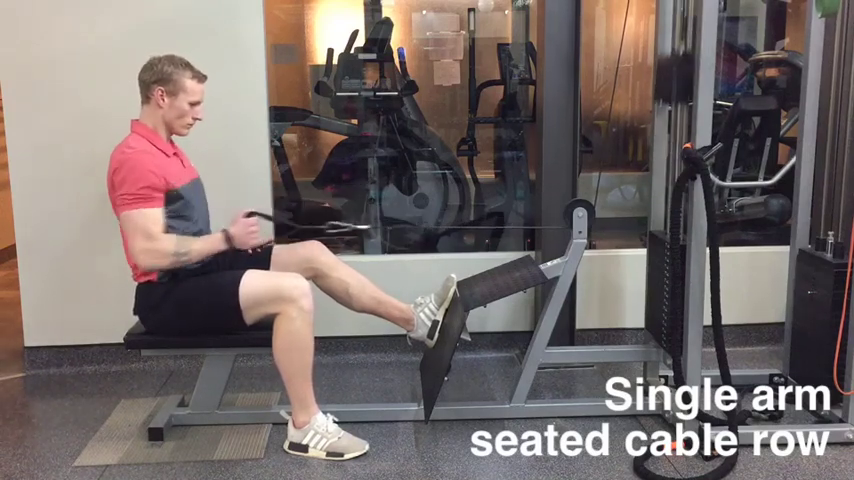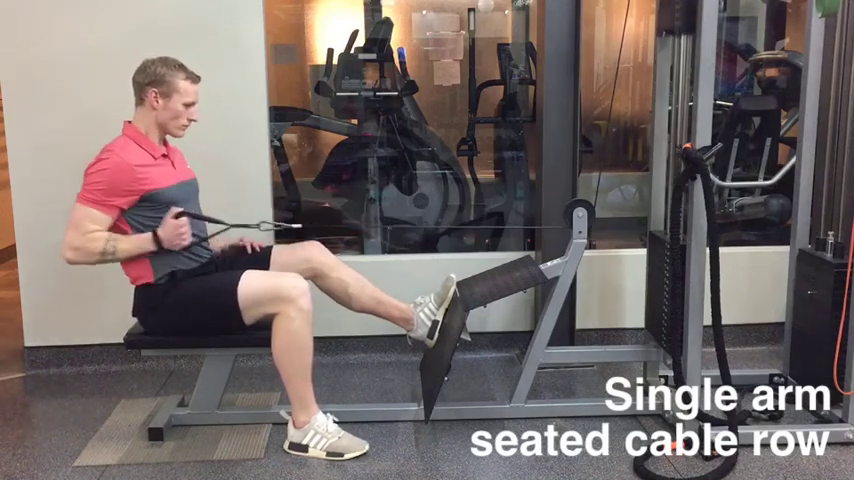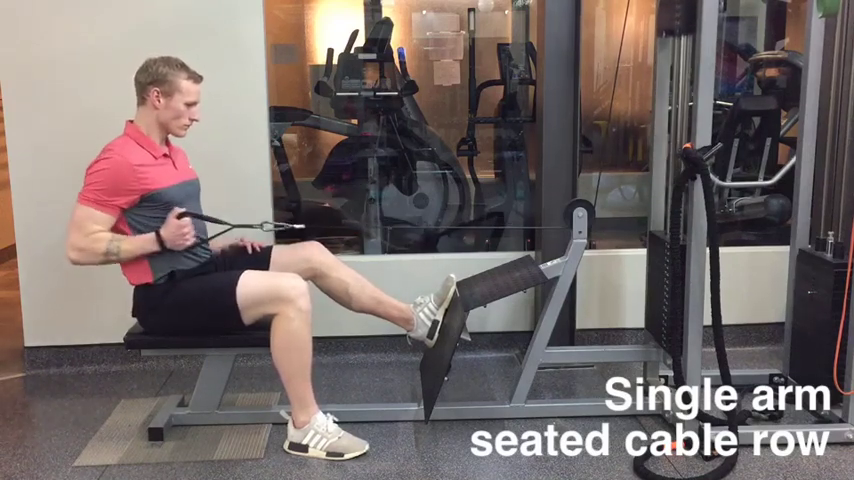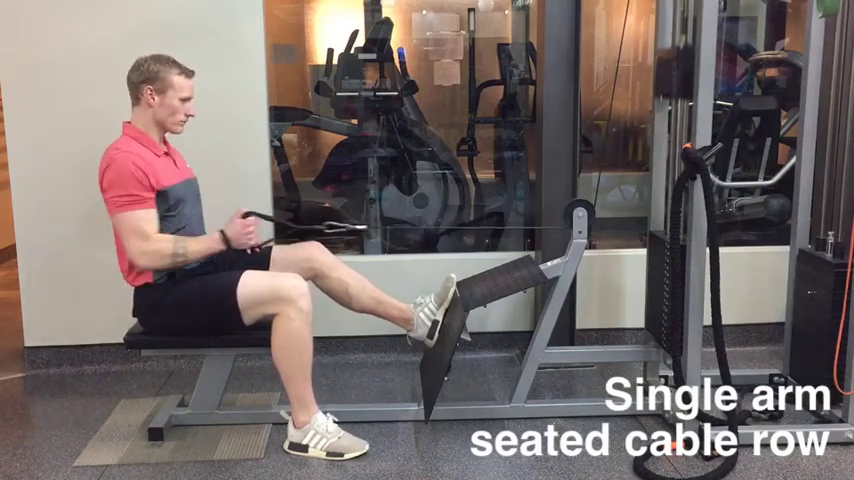
dt=0.3s
person 1, frame 1
left shoulder: (165, 149)
right shoulder: (136, 158)
right elbow: (147, 254)
left wrist: (229, 241)
right wrist: (226, 239)
left hip: (201, 269)
right hip: (169, 295)
left knee: (312, 254)
right knee: (293, 291)
left ankle: (416, 320)
right ankle: (306, 427)
person 1, frame 2
left shoulder: (166, 152)
right shoulder: (117, 162)
right elbow: (76, 246)
left wrist: (221, 245)
right wrist: (157, 239)
left hip: (201, 266)
right hip: (167, 294)
left knee: (312, 254)
right knee: (291, 290)
left ankle: (415, 321)
right ankle: (305, 426)
person 1, frame 3
left shoulder: (170, 151)
right shoulder: (119, 162)
right elbow: (80, 247)
left wrist: (219, 245)
right wrist: (162, 238)
left hip: (198, 268)
right hip: (166, 294)
left knee: (311, 254)
right knee: (289, 290)
left ankle: (415, 320)
right ankle: (305, 426)
person 1, frame 4
left shoulder: (162, 149)
right shoulder: (126, 160)
right elbow: (145, 253)
left wrist: (229, 241)
right wrist: (224, 239)
left hip: (197, 271)
right hip: (166, 295)
left knee: (311, 255)
right knee: (290, 291)
left ankle: (415, 321)
right ankle: (305, 426)
